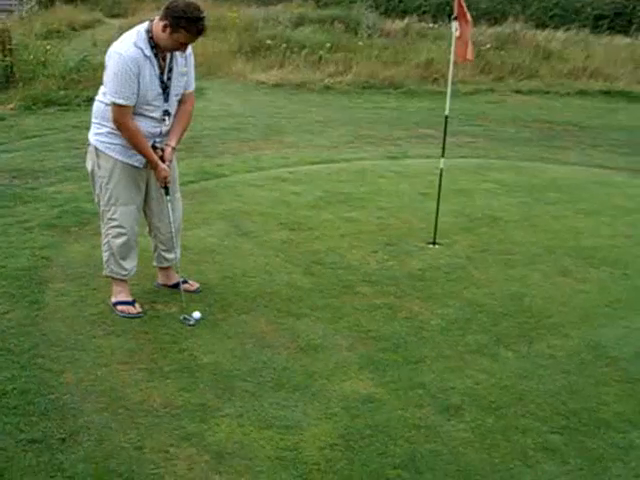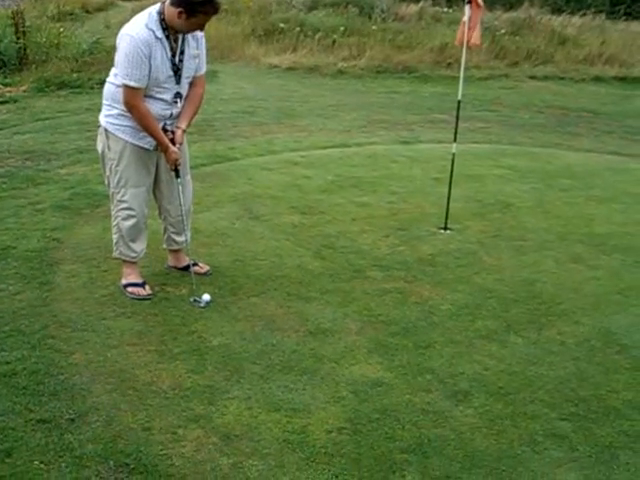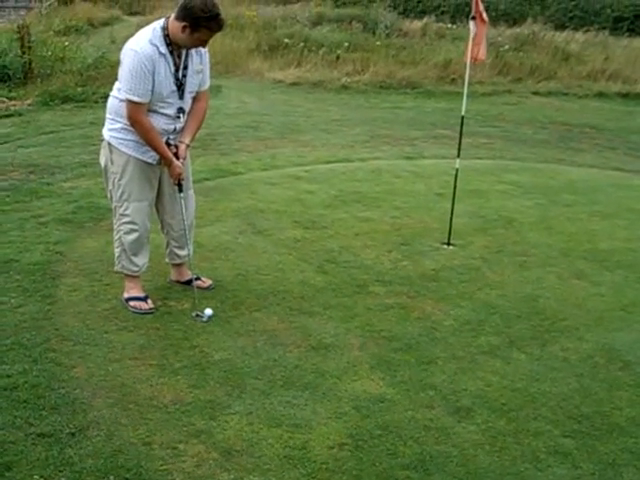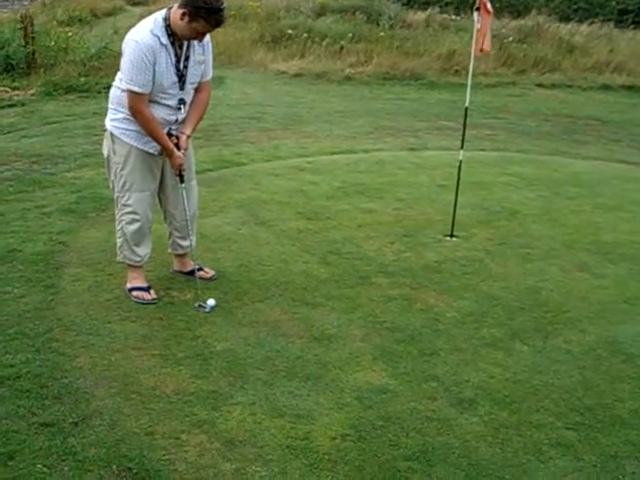
dt=0.5s
person 1, frame 1
left shoulder: (182, 50)
right shoulder: (126, 54)
left elbow: (186, 101)
right elbow: (122, 120)
left wrist: (170, 146)
right wrist: (154, 163)
left hip: (159, 145)
right hip: (118, 147)
left knee: (168, 213)
right knee: (121, 220)
left ankle: (166, 272)
right ankle: (119, 287)
person 1, frame 2
left shoulder: (194, 32)
right shoulder: (137, 36)
left elbow: (197, 84)
right elbow: (132, 101)
left wrist: (181, 128)
right wrist: (164, 144)
left hip: (170, 128)
right hip: (128, 129)
left knee: (178, 195)
right knee: (131, 201)
left ankle: (176, 255)
right ankle: (130, 269)
person 1, frame 3
left shoulder: (197, 48)
right shoulder: (141, 51)
left elbow: (200, 99)
right elbow: (136, 116)
left wrist: (184, 143)
right wrist: (168, 160)
left hip: (173, 141)
right hip: (131, 143)
left knee: (181, 209)
right knee: (134, 215)
left ankle: (179, 269)
right ankle: (132, 283)
person 1, frame 4
left shoulder: (200, 38)
right shoulder: (143, 41)
left elbow: (203, 90)
right elbow: (137, 107)
left wrist: (186, 133)
right wrist: (169, 150)
left hip: (175, 132)
right hip: (133, 133)
left knee: (184, 199)
right knee: (136, 206)
left ankle: (182, 259)
right ankle: (135, 273)
